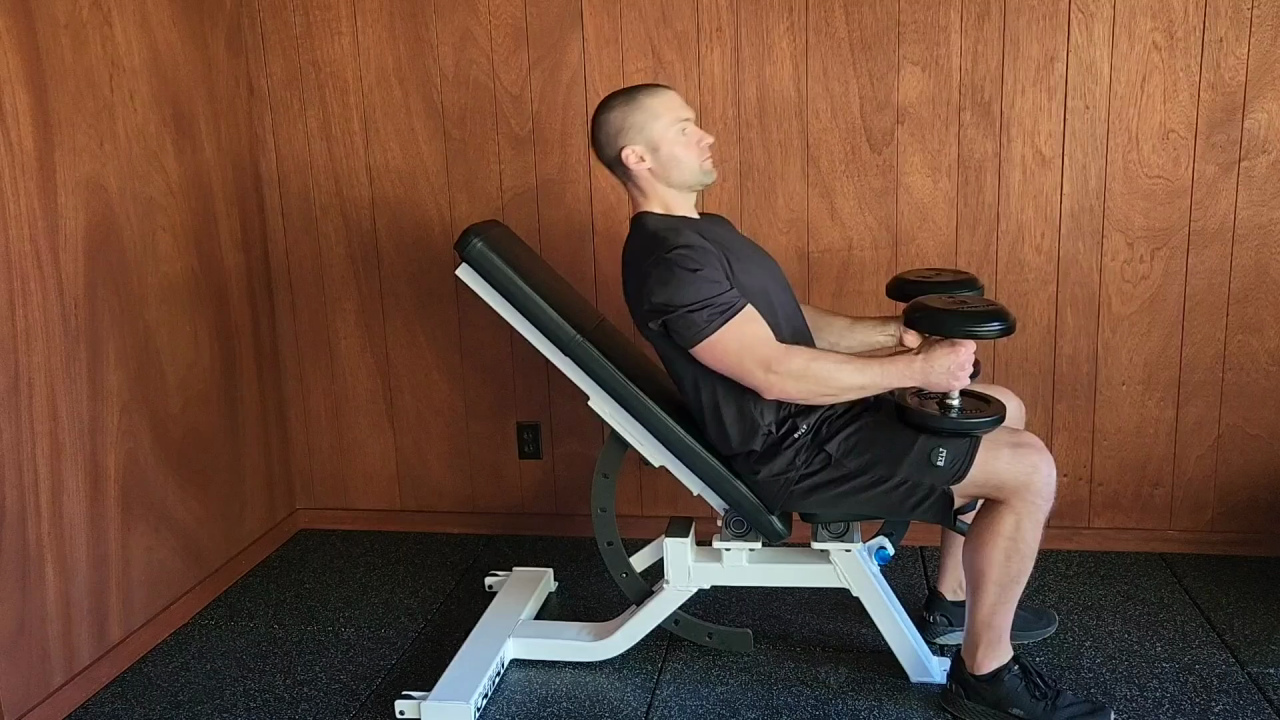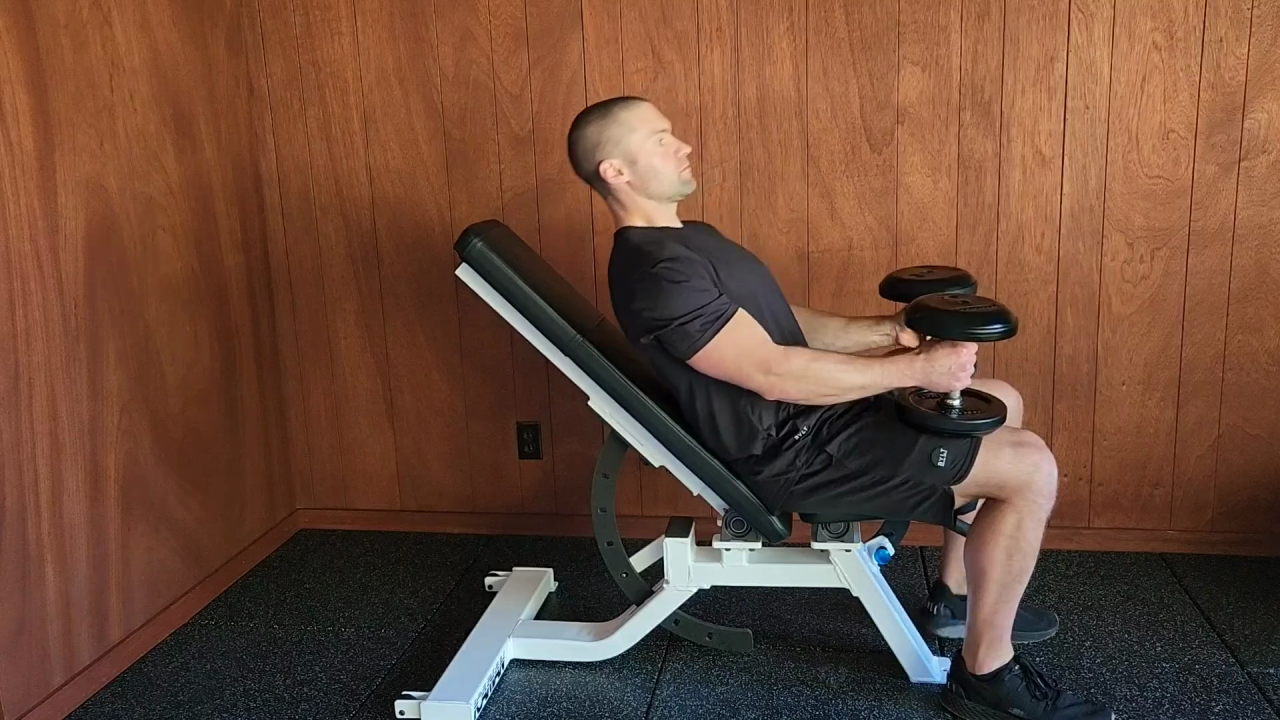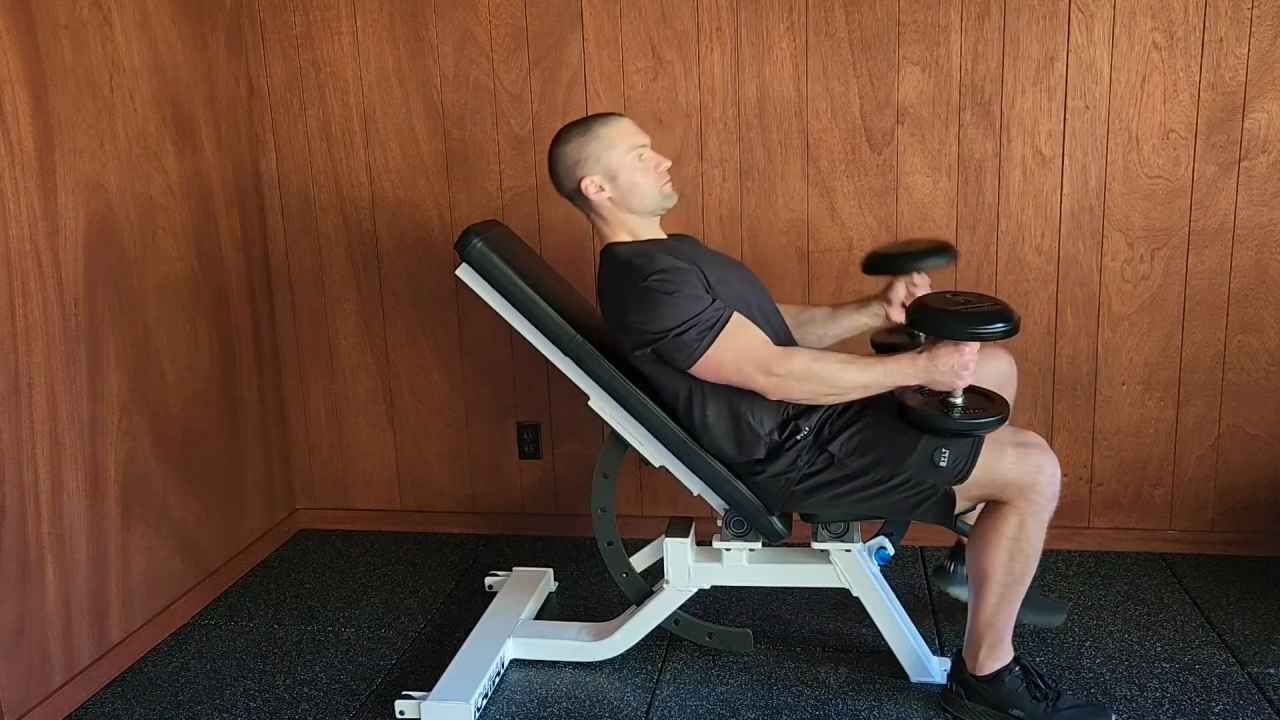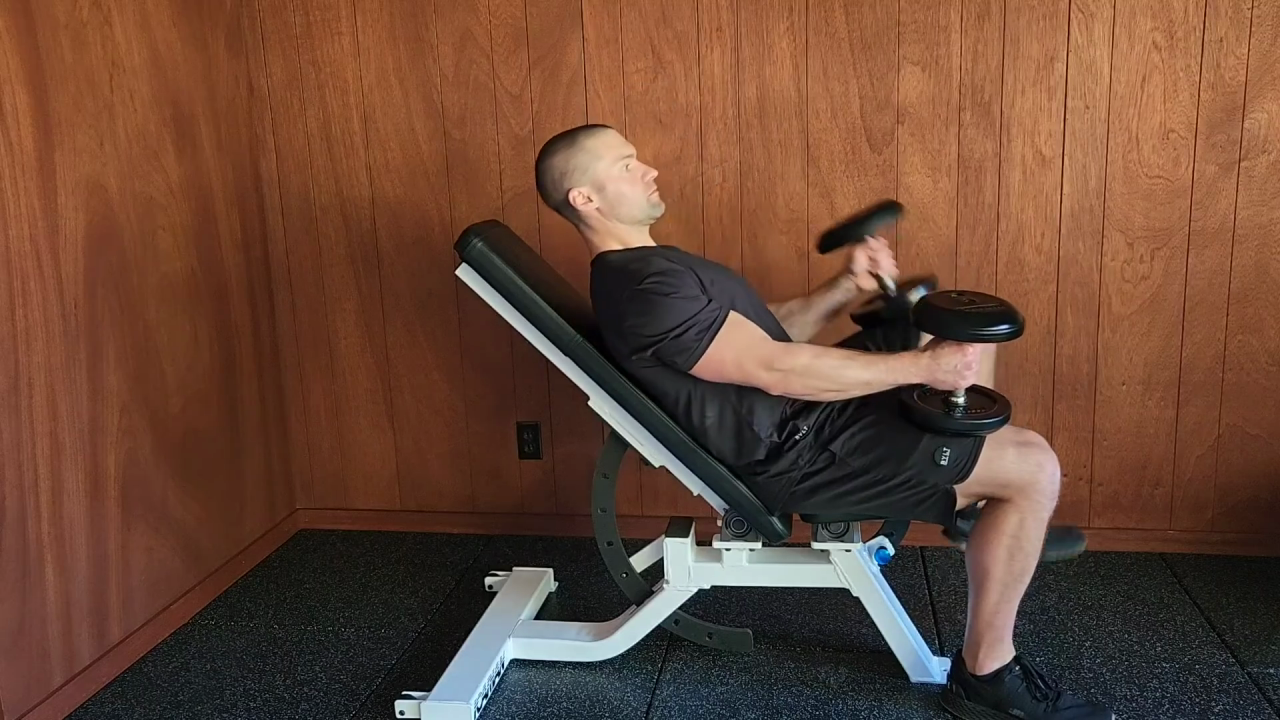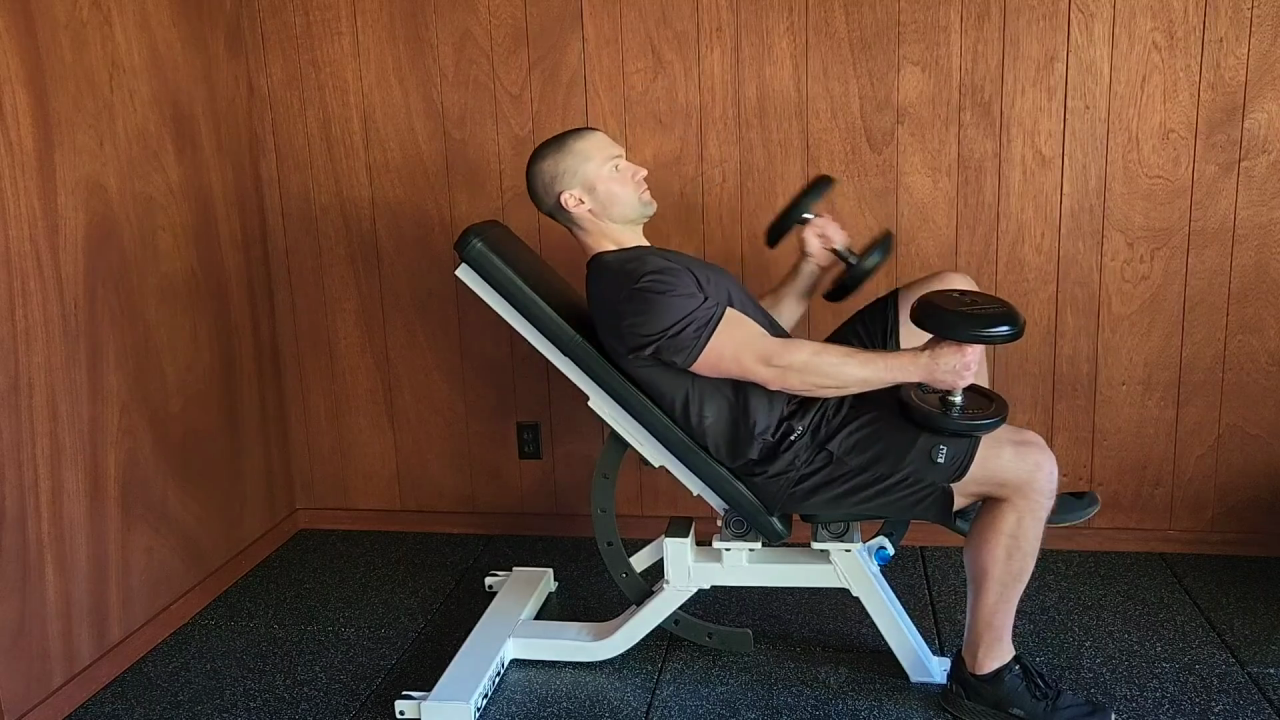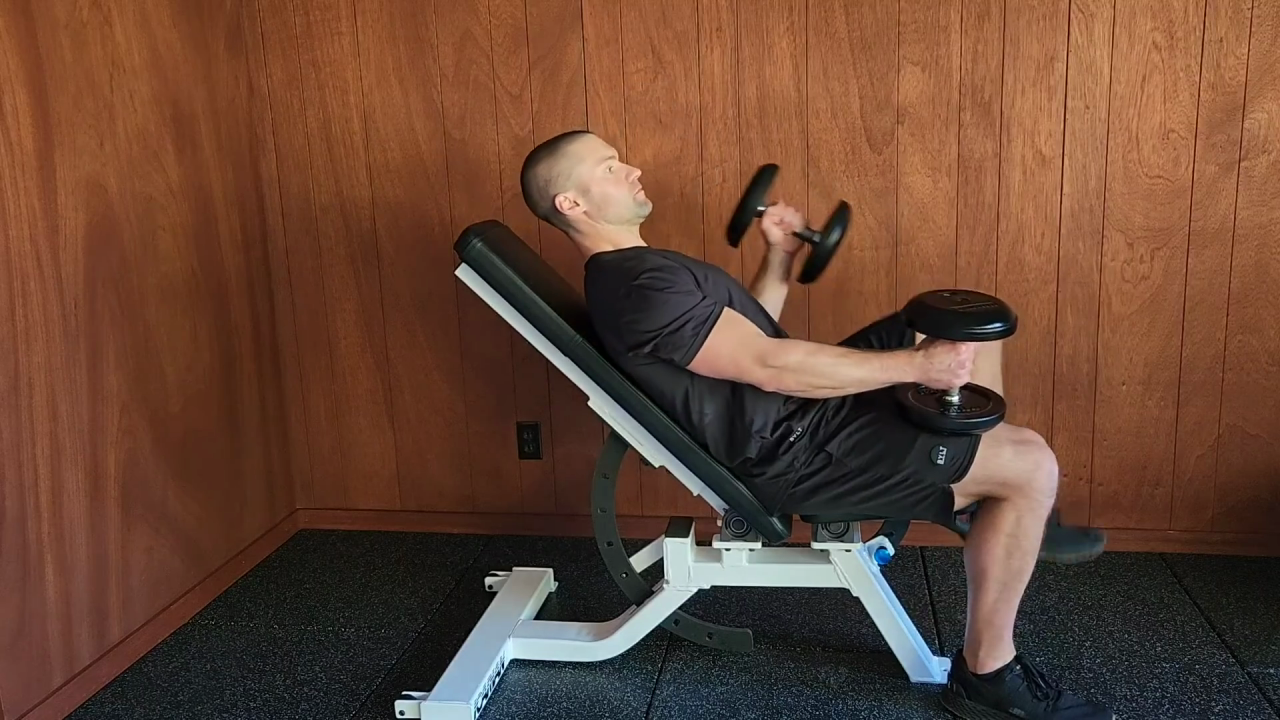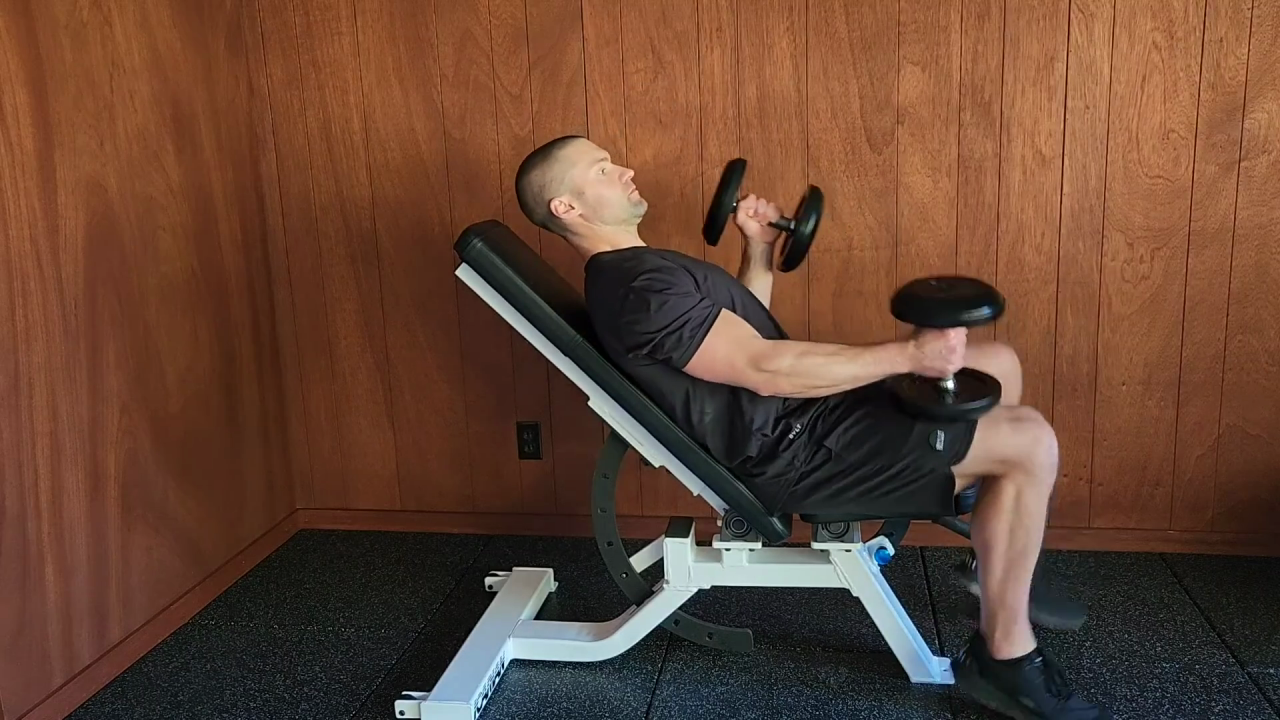
dt=0.1s
person 1, frame 1
left shoulder: (701, 233)
right shoulder: (668, 260)
left elbow: (794, 322)
right elbow: (773, 372)
left wrist: (892, 334)
right wrist: (915, 369)
left hip: (811, 415)
right hip: (793, 452)
left knee: (1003, 411)
right knee: (1030, 469)
left ankle: (952, 603)
person 1, frame 2
left shoulder: (688, 240)
right shoulder: (655, 272)
left elbow: (784, 324)
right elbow: (772, 373)
left wrist: (886, 333)
right wrist: (915, 370)
left hip: (807, 415)
right hip: (793, 452)
left knee: (1000, 405)
right knee: (1029, 469)
left ankle: (957, 596)
person 1, frame 3
left shoulder: (666, 255)
right shoulder: (646, 286)
left elbow: (775, 329)
right elbow: (774, 373)
left wrist: (875, 312)
right wrist: (918, 366)
left hip: (806, 410)
right hip: (795, 452)
left knee: (995, 367)
right knee: (1034, 468)
left ankle: (976, 566)
person 1, frame 4
left shoulder: (653, 264)
right shoulder: (640, 290)
right elbow: (775, 370)
left wrist: (843, 289)
right wrist: (919, 366)
left hip: (802, 412)
right hip: (794, 451)
right knee: (1033, 467)
left ankle: (998, 524)
person 1, frame 5
left shoulder: (643, 268)
right shoulder: (636, 291)
right elbow: (771, 365)
left wrist: (808, 268)
right wrist: (920, 365)
left hip: (799, 406)
right hip: (793, 450)
left knee: (954, 291)
right knee: (1031, 465)
left ankle: (1009, 516)
right ankle: (984, 672)
person 1, frame 6
left shoulder: (641, 268)
right shoulder: (635, 288)
right elbow: (768, 366)
left wrist: (777, 259)
right wrist: (915, 365)
left hip: (797, 406)
right hip: (792, 450)
right knee: (1031, 466)
left ankle: (1009, 521)
right ankle: (986, 672)
person 1, frame 7
left shoulder: (636, 268)
right shoulder: (633, 287)
right elbow: (767, 368)
left wrist: (757, 251)
right wrist: (912, 356)
left hip: (792, 410)
right hip: (790, 450)
left knee: (998, 368)
right knee: (1031, 446)
left ankle: (999, 586)
right ankle: (1004, 658)
